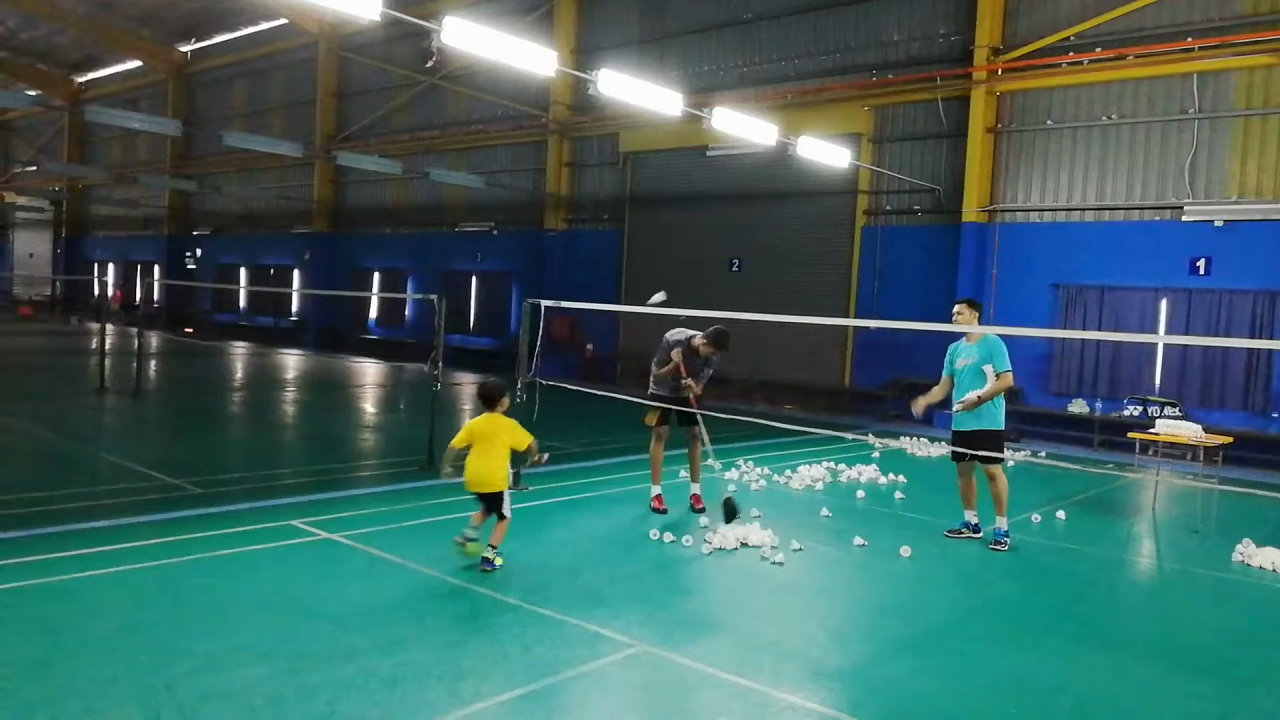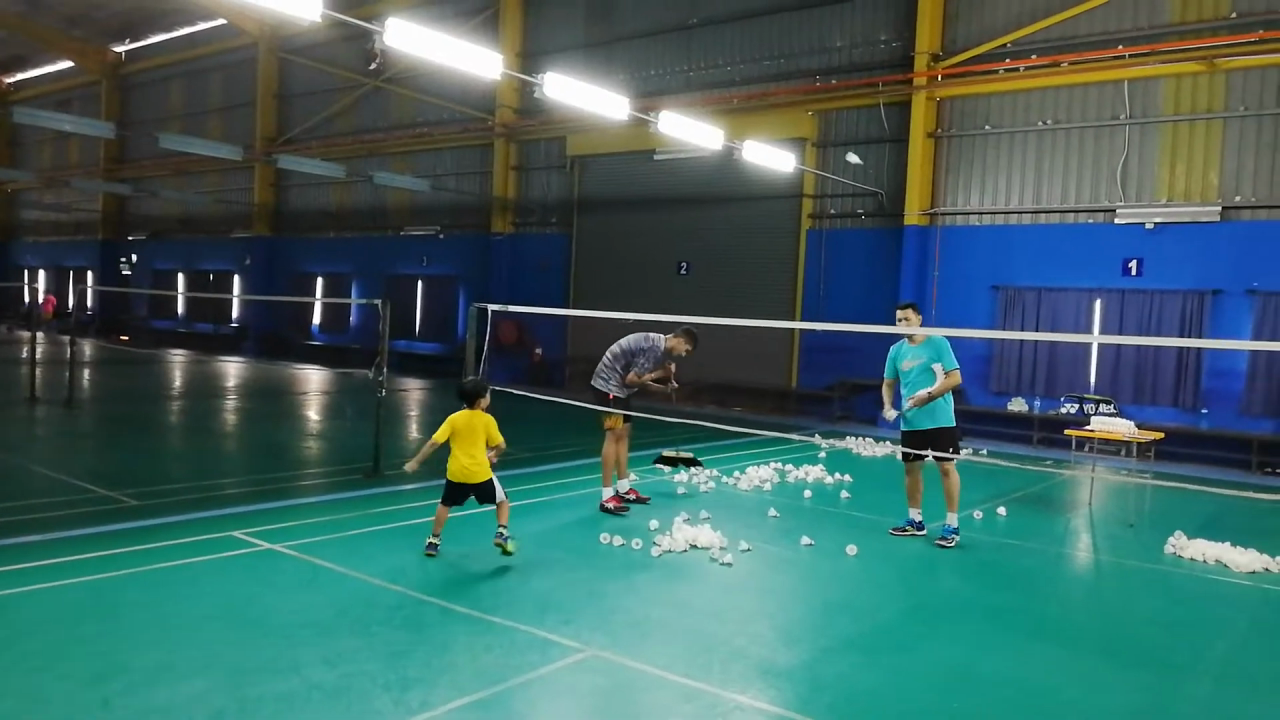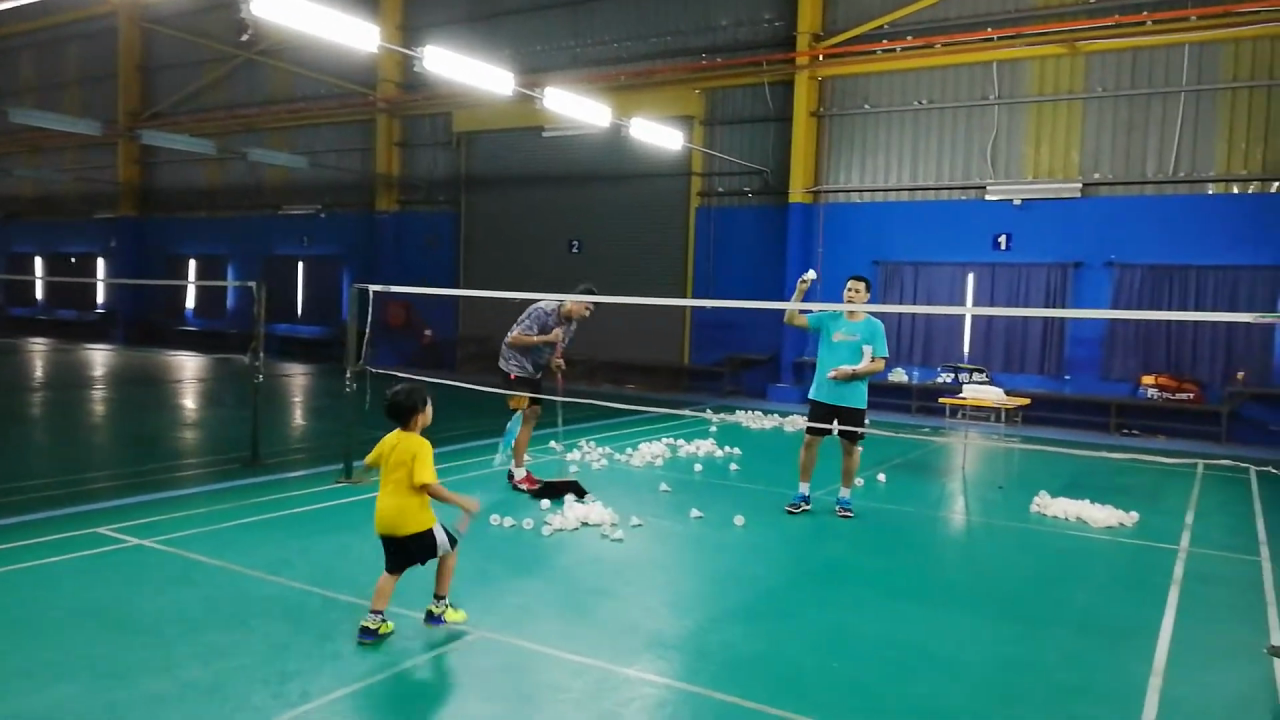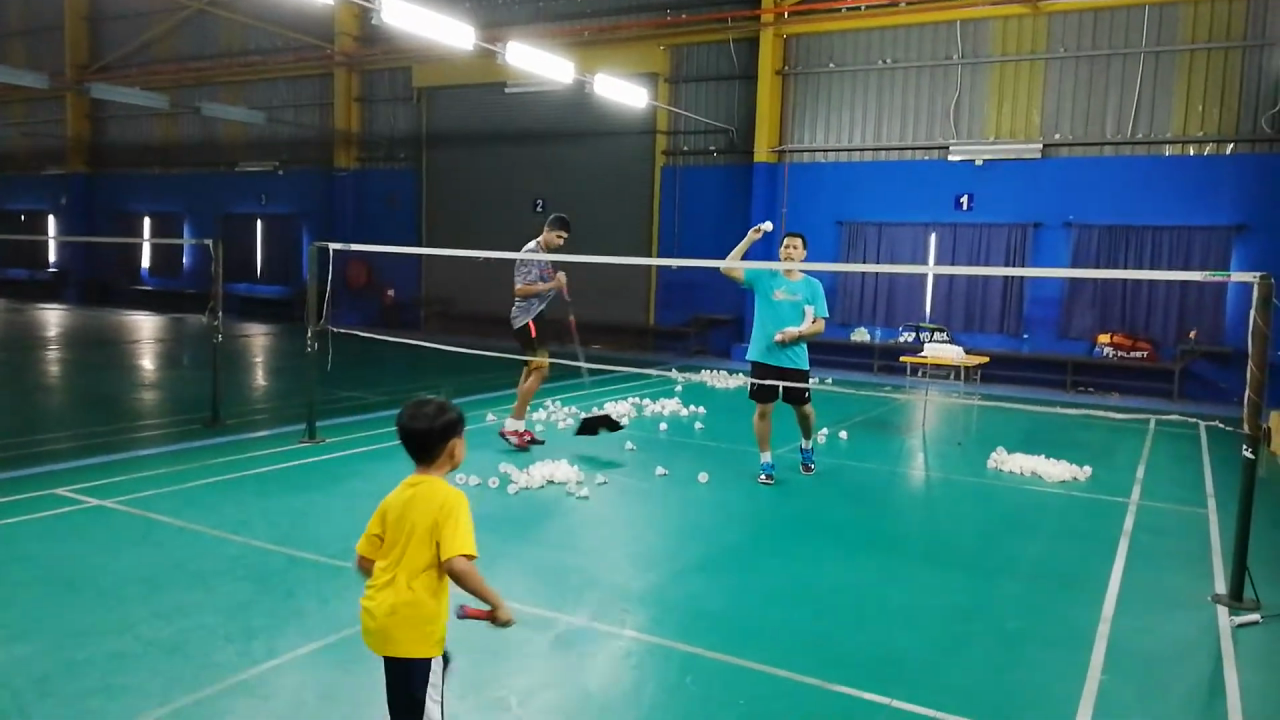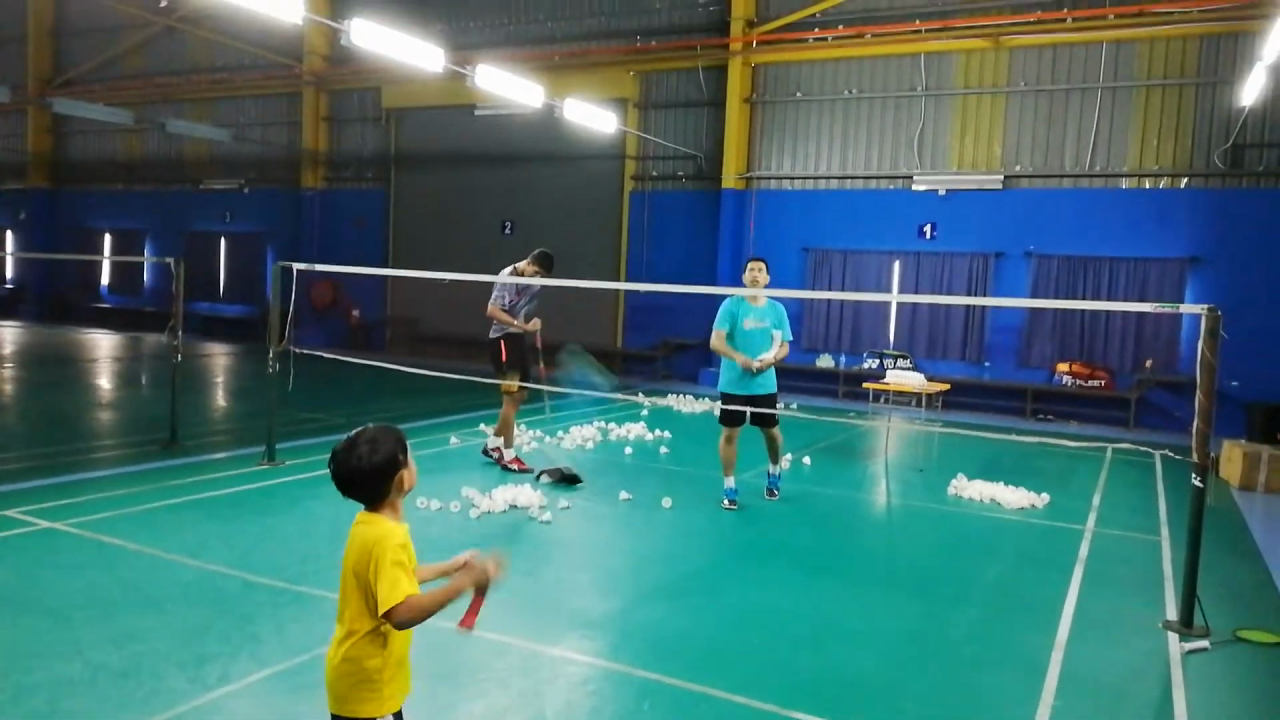
dt=1s
person 1, frame 1
left shoulder: (993, 343)
right shoulder: (954, 349)
left elbow: (1007, 380)
right elbow: (945, 386)
left wrist: (977, 399)
right wrist: (925, 400)
left hip: (988, 421)
right hip: (960, 422)
left knee: (993, 470)
right knee: (963, 470)
left ankle: (1002, 528)
right ankle: (971, 523)
person 1, frame 2
left shoulder: (938, 344)
right shoulder: (896, 350)
left elbow: (955, 378)
right elbow: (888, 384)
left wrist: (927, 396)
right wrist: (888, 405)
left hip: (940, 419)
right hip: (910, 422)
left knee: (946, 467)
right knee: (911, 468)
left ankle: (951, 526)
right ankle: (915, 520)
person 1, frame 3
left shoulder: (874, 326)
right shoulder: (828, 319)
left elbow: (879, 364)
right elbow: (791, 320)
left wrist: (852, 372)
right wrist: (799, 293)
left hip: (853, 399)
right hip: (821, 394)
left knee: (850, 447)
right knee: (810, 441)
left ankle: (844, 498)
right ankle: (803, 495)
person 1, frame 4
left shoulder: (813, 286)
right shoulder: (764, 277)
left elbow: (819, 325)
right elbow: (727, 269)
left wrist: (797, 333)
right wrist: (749, 239)
left hip: (796, 359)
right hip: (763, 356)
left knee: (803, 409)
right knee: (763, 409)
left ankle: (807, 447)
right ankle: (766, 462)
person 1, frame 5
left shoulder: (777, 309)
right shoulder: (731, 305)
left elbow: (784, 346)
right elbow: (715, 342)
left wrist: (772, 359)
right wrist: (736, 357)
left hip: (765, 384)
right hip: (733, 383)
left knee: (771, 432)
right knee: (730, 433)
left ankle: (774, 472)
right ankle: (729, 488)
person 2, frame 1
left shoulder: (473, 423)
right shoulder: (509, 425)
left elbow: (453, 446)
right elbow: (530, 443)
left wrist: (446, 466)
right wrist: (536, 456)
left hip: (473, 479)
right hip: (494, 481)
left knee: (488, 508)
right knee: (504, 518)
left ankle: (469, 533)
right ankle: (490, 555)
person 2, frame 2
left shoulder: (453, 419)
right shoulder: (487, 420)
left elbow: (434, 442)
right elbow: (501, 446)
left wrist: (415, 461)
right wrist: (493, 456)
left hip: (456, 473)
right hip: (480, 473)
left knee: (445, 505)
right knee: (502, 501)
left ankle: (434, 541)
right ankle: (502, 533)
person 2, frame 3
left shoulder: (388, 440)
right shoulder: (420, 446)
left elbow: (368, 465)
right elbow: (428, 486)
left wrist: (361, 474)
right wrist: (462, 502)
left hip: (386, 519)
right hip: (413, 521)
left knee: (393, 569)
right knee: (448, 550)
left ankle: (373, 621)
right ankle: (439, 607)
person 2, frame 4
left shoulder: (395, 497)
right shoulder: (450, 499)
left elbow: (364, 560)
right elbow: (456, 565)
right wrist: (498, 604)
left hip: (381, 619)
right hip: (412, 629)
person 2, frame 5
left shoulder: (369, 524)
right shoulder: (386, 539)
right elbow: (403, 613)
left wrist: (448, 568)
right wrist: (466, 582)
left hip: (367, 673)
right hip: (367, 683)
person 3, frame 1
left shoulder: (712, 354)
right shoulder: (672, 340)
left elbow: (700, 386)
right elbow: (655, 376)
left wrist: (694, 388)
right wrist: (673, 365)
left hip: (689, 391)
right hip: (662, 389)
left knee: (695, 434)
right knee: (659, 433)
left ankle: (695, 493)
right ankle: (655, 493)
person 3, frame 2
left shoulder: (658, 345)
right shoulder: (655, 349)
left elbow: (637, 378)
right elbow: (632, 380)
left wrist: (663, 387)
right wrist: (660, 373)
left hip: (618, 386)
right hip: (608, 385)
left knee: (624, 433)
right knee: (614, 434)
left ankle: (623, 489)
right ankle: (607, 497)
person 3, frame 3
left shoulder: (570, 325)
right shoulder: (542, 312)
left elbow: (553, 351)
right elbow: (514, 339)
left wrist: (555, 363)
right wrist: (547, 338)
left hip: (533, 369)
right hip: (515, 365)
left knee: (534, 412)
right knee: (522, 414)
left ankle: (516, 467)
right ankle: (519, 475)
person 3, frame 4
left shoulder: (543, 253)
right shoulder: (531, 253)
right elbow: (520, 289)
left wrist: (557, 285)
right wrist: (551, 285)
left hip: (536, 317)
right hip: (528, 318)
left knee: (530, 372)
right knee: (540, 371)
left ankle: (519, 428)
right ankle: (511, 425)
person 3, frame 5
left shoulder: (527, 279)
right shoulder: (508, 278)
right elbow: (492, 311)
right wrist: (524, 326)
left hip: (518, 339)
right hip: (504, 340)
left knee: (519, 395)
right knee: (512, 397)
left ankle: (493, 443)
right ankle: (508, 456)
